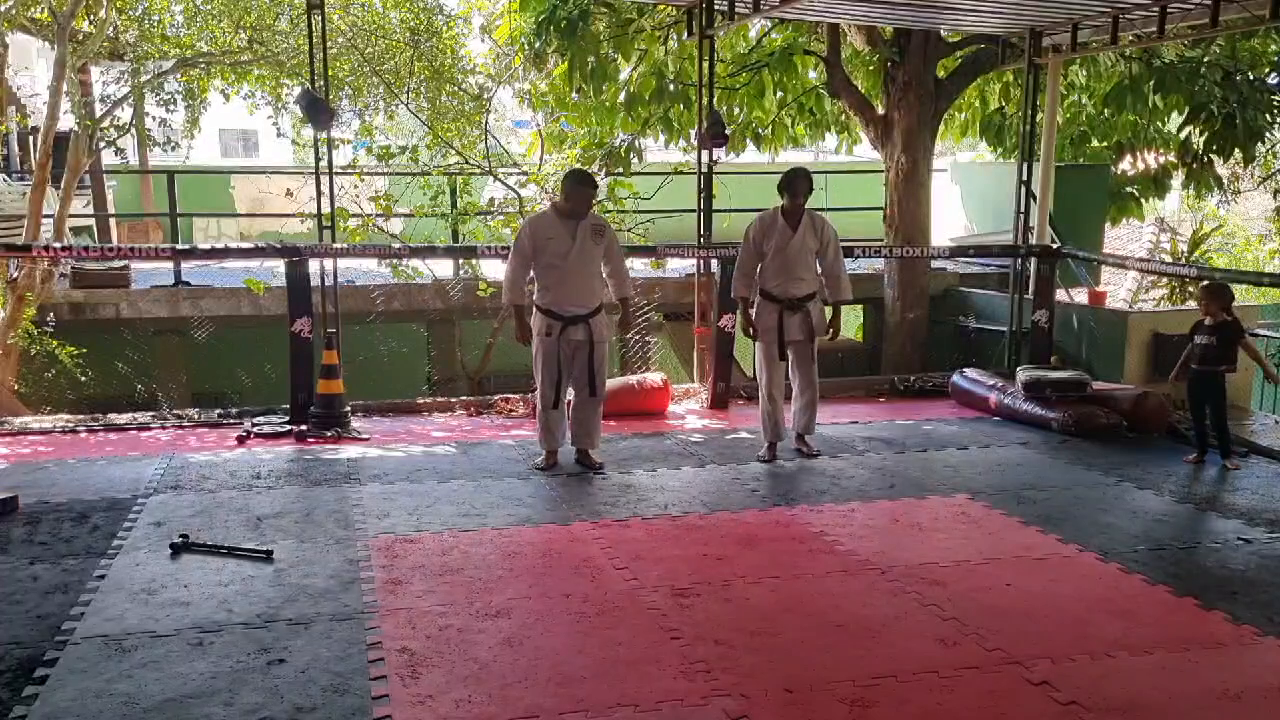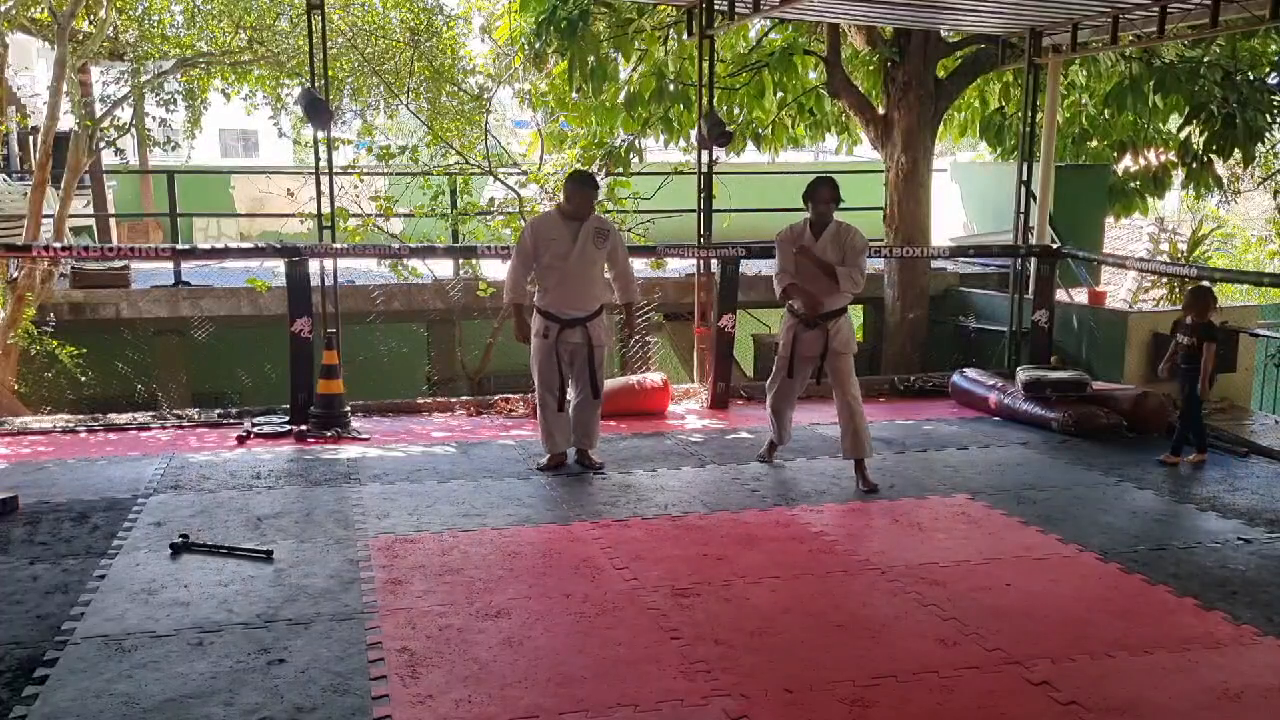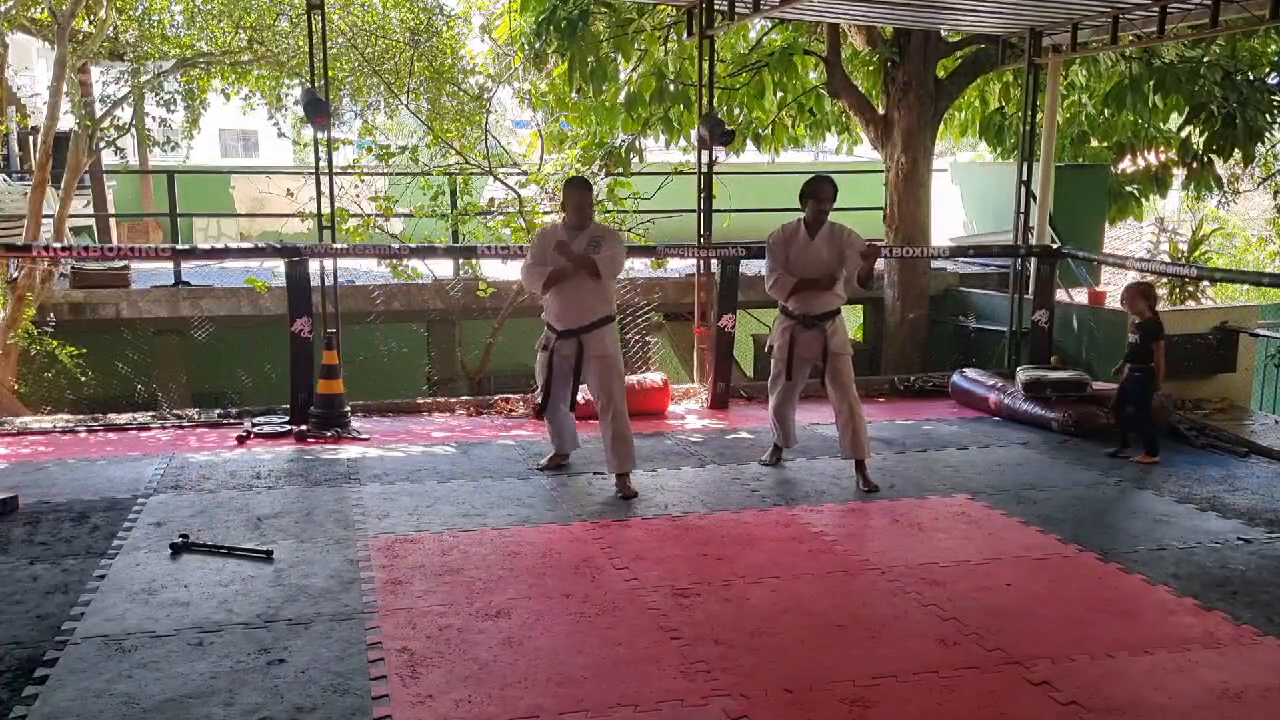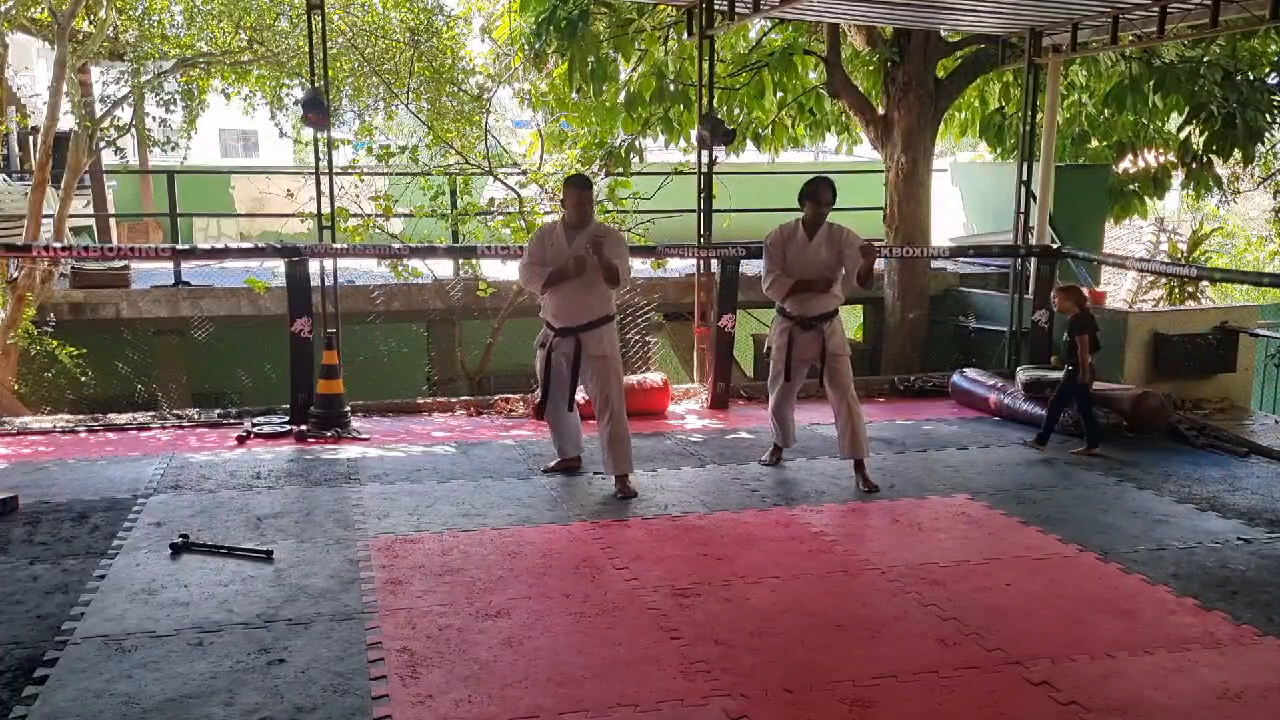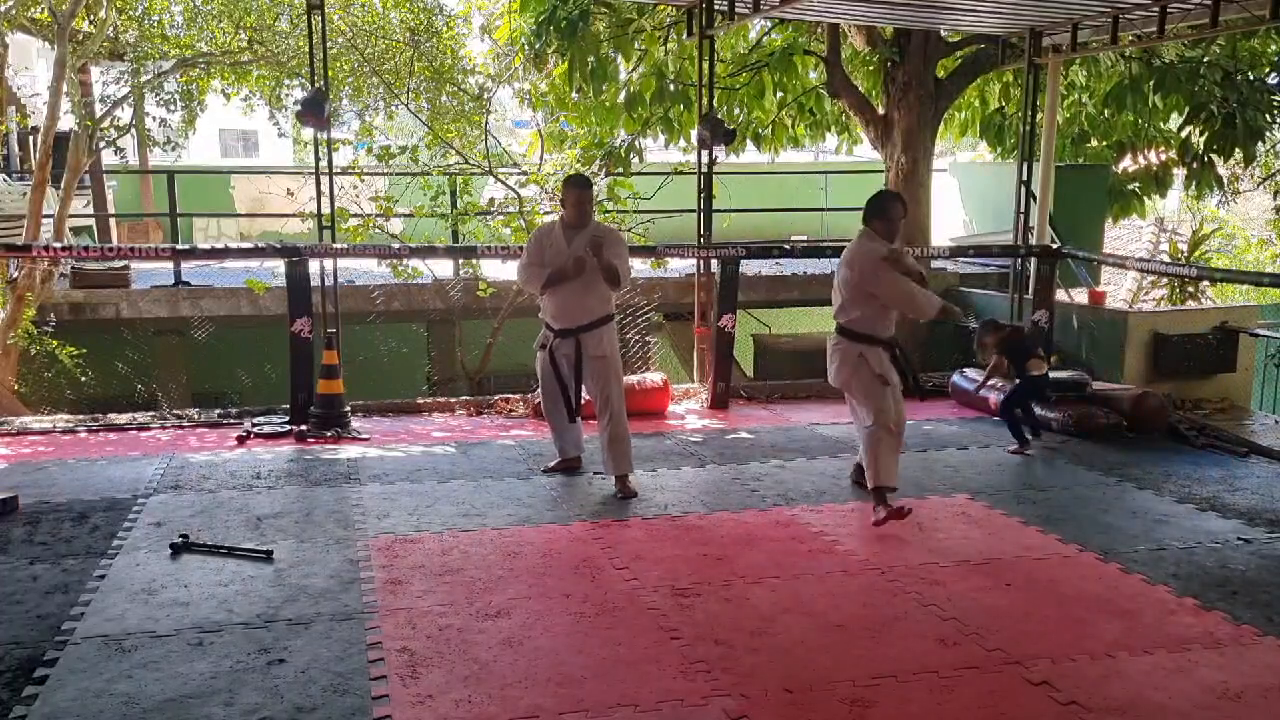
dt=0.7s
person 1, frame 1
left shoulder: (820, 226)
right shoulder: (762, 225)
left elbow: (834, 270)
right elbow: (745, 271)
left wrist: (836, 314)
right wrist: (745, 313)
left hip: (806, 311)
right hip: (771, 310)
left knee: (807, 380)
right knee: (770, 382)
left ankle: (800, 436)
right ankle: (771, 441)
person 1, frame 2
left shoulder: (850, 236)
right shoulder: (789, 236)
left elbow: (854, 282)
right elbow: (783, 278)
left wrist: (815, 260)
right wrist: (805, 295)
left hip: (835, 326)
right hip: (798, 324)
left knee: (848, 397)
right knee: (779, 392)
left ankle: (860, 469)
right ankle: (776, 440)
person 1, frame 3
left shoulder: (844, 236)
right shoulder: (782, 237)
left elbow: (862, 281)
right elbow: (775, 283)
left wrist: (869, 264)
right wrist: (815, 283)
left hip: (829, 327)
right hip: (791, 326)
left knee: (846, 396)
right knee: (781, 394)
left ankle: (861, 468)
right ankle: (779, 444)
person 1, frame 4
left shoulder: (842, 237)
right shoulder: (780, 237)
left elbow: (861, 279)
right elbow: (772, 284)
left wrist: (868, 263)
right wrist: (811, 285)
left hip: (827, 328)
right hip: (789, 327)
left knee: (844, 396)
right knee: (781, 394)
left ankle: (859, 468)
right ankle: (779, 444)
person 1, frame 5
left shoulder: (886, 250)
right shoulder: (865, 253)
left elbow: (919, 282)
right elbow: (907, 296)
left wrist: (905, 268)
right wrist: (950, 311)
left hip: (879, 348)
right hip: (857, 350)
left knee: (892, 419)
right knee: (880, 420)
left ankle: (862, 470)
right ankle: (880, 501)
person 2, frame 1
left shoulder: (600, 227)
right shoulder: (535, 226)
left elbow: (616, 269)
right elbow: (516, 274)
left wrist: (626, 309)
right wrist: (520, 319)
left hip: (591, 322)
right hip: (551, 323)
left knee: (591, 391)
right knee: (549, 391)
left ankle: (584, 449)
right ankle: (550, 450)
person 2, frame 2
left shoulder: (605, 229)
right shoulder: (537, 227)
left elbow: (622, 272)
right elbow: (518, 273)
left wrist: (629, 314)
right wrist: (520, 318)
left hip: (591, 324)
right hip: (549, 325)
left knee: (590, 392)
right knee: (550, 392)
left ankle: (583, 449)
right ankle: (557, 451)
person 2, frame 3
left shoulder: (608, 236)
right shoulder: (544, 237)
left elbow: (608, 267)
right elbow: (530, 277)
left wrist: (572, 257)
right wrist: (567, 271)
left hip: (598, 334)
right hip: (556, 335)
left knee: (612, 402)
right knee: (552, 398)
left ankle: (623, 474)
right ankle: (561, 450)
person 2, frame 4
left shoulder: (609, 236)
right shoulder: (544, 236)
left elbow: (619, 278)
right elbow: (528, 276)
left wrist: (602, 258)
right wrist: (566, 271)
left hip: (596, 334)
right hip: (556, 334)
left knee: (610, 402)
right knee: (555, 400)
left ankle: (621, 475)
right ankle: (570, 455)
person 2, frame 5
left shoulder: (608, 236)
right shoulder: (543, 236)
left elbow: (619, 280)
right elbow: (527, 276)
left wrist: (601, 259)
right wrist: (565, 271)
left hip: (596, 335)
right hip: (555, 335)
left knee: (610, 404)
right knee: (556, 402)
left ankle: (621, 475)
right ankle: (570, 455)
